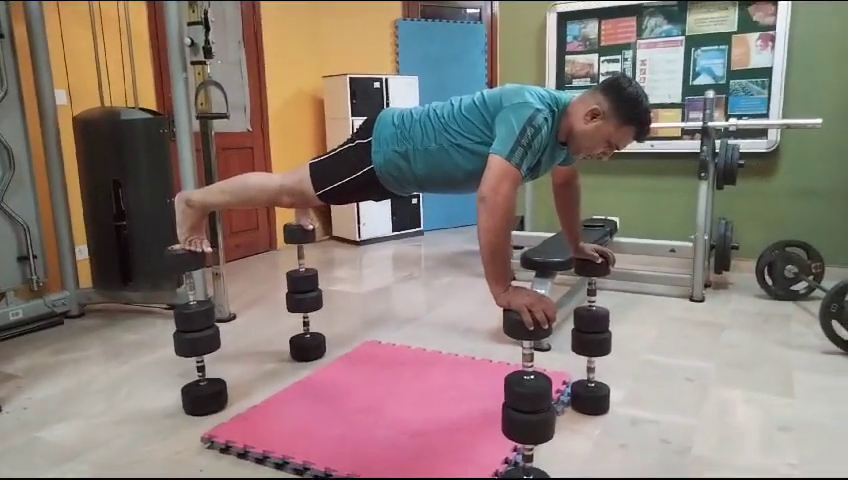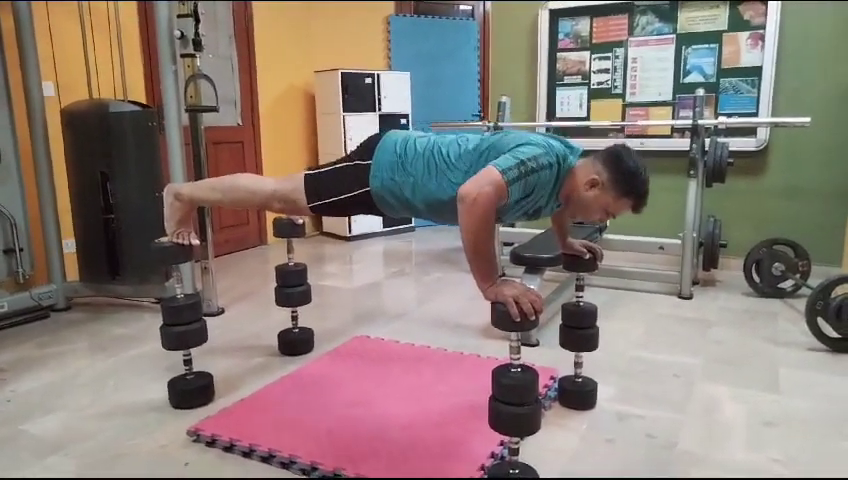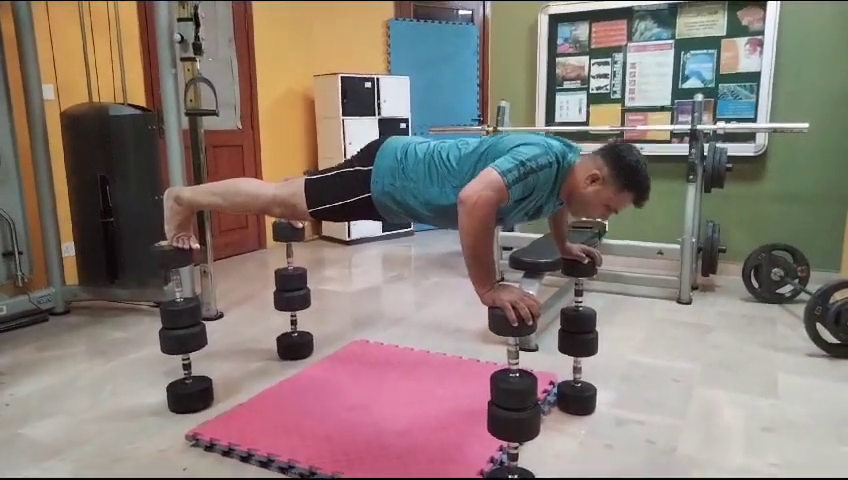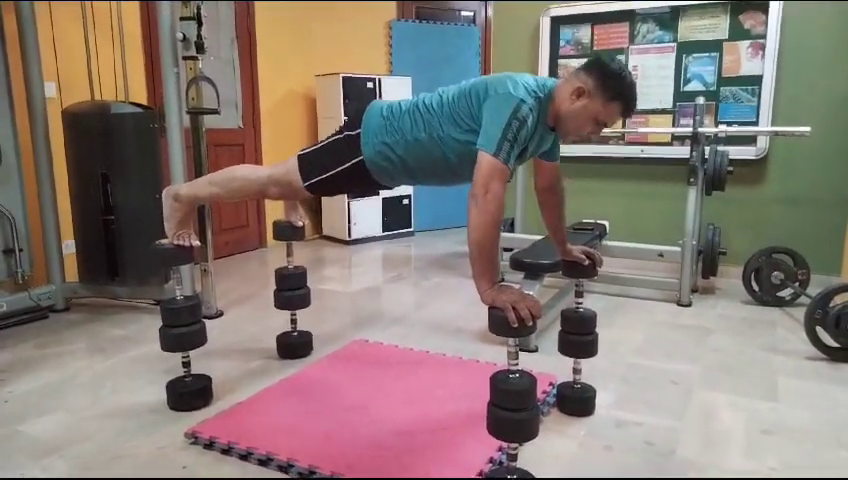
dt=0.7s
person 1, frame 1
left shoulder: (567, 123)
right shoulder: (533, 115)
left elbow: (565, 180)
right elbow: (493, 197)
left wrist: (577, 245)
right wrist: (503, 290)
left hip: (404, 159)
right hip: (388, 148)
right knee: (289, 187)
right ankle: (194, 201)
person 1, frame 2
left shoulder: (570, 162)
right shoulder: (541, 160)
right elbow: (473, 197)
left wrist: (565, 241)
right wrist: (492, 285)
left hip: (400, 164)
right hip: (385, 171)
right knee: (281, 195)
right ankle: (183, 194)
person 1, frame 3
left shoulder: (569, 164)
right shoulder: (541, 160)
right elbow: (473, 202)
left wrist: (563, 247)
right wrist: (490, 289)
left hip: (403, 175)
right hip: (385, 176)
right knee: (280, 198)
right ankle: (182, 198)
person 1, frame 4
left shoulder: (550, 113)
right shoulder: (519, 101)
left elbow: (547, 182)
right elbow: (486, 191)
left wrist: (563, 247)
right wrist: (489, 287)
left hip: (390, 155)
right hip: (375, 141)
right knee: (276, 180)
right ankle: (182, 196)
